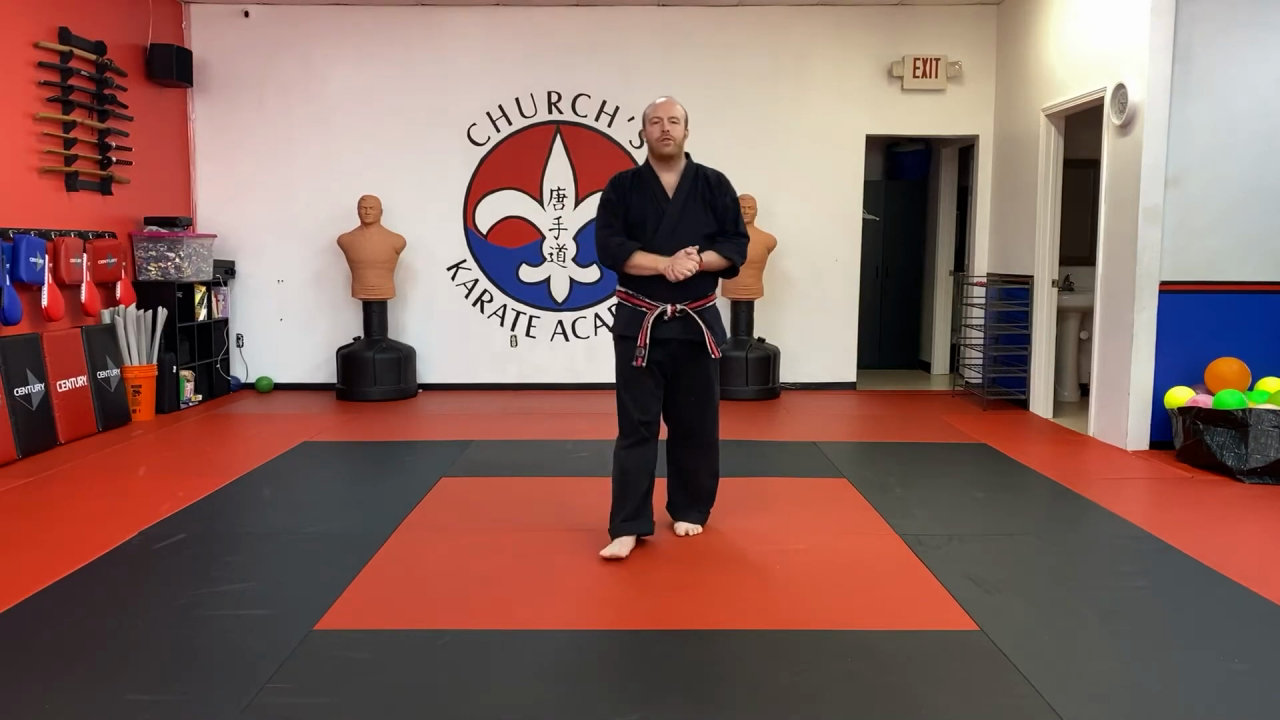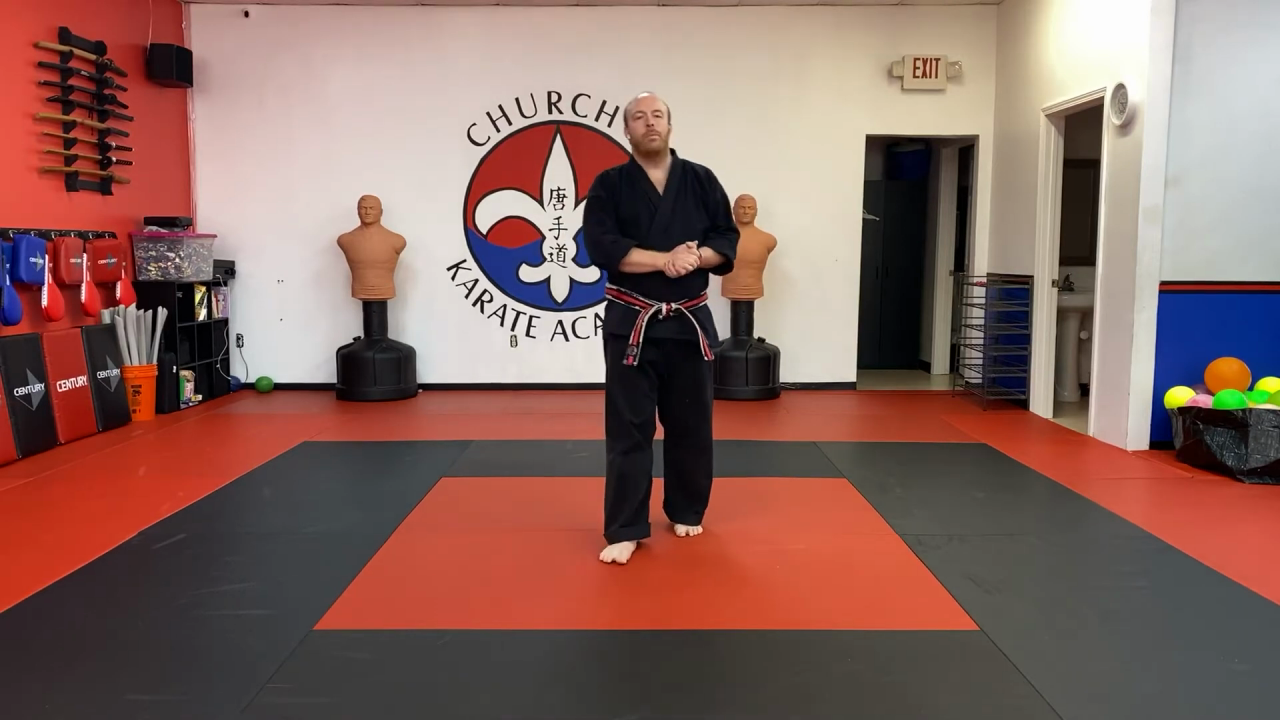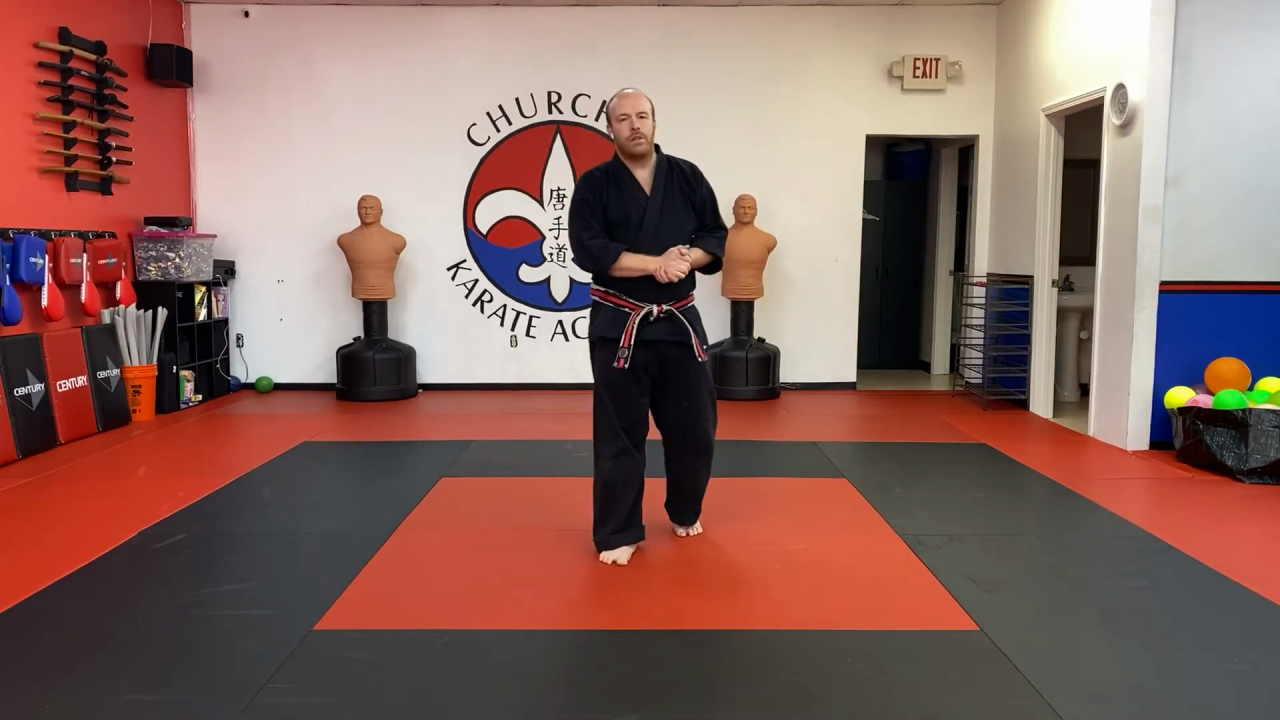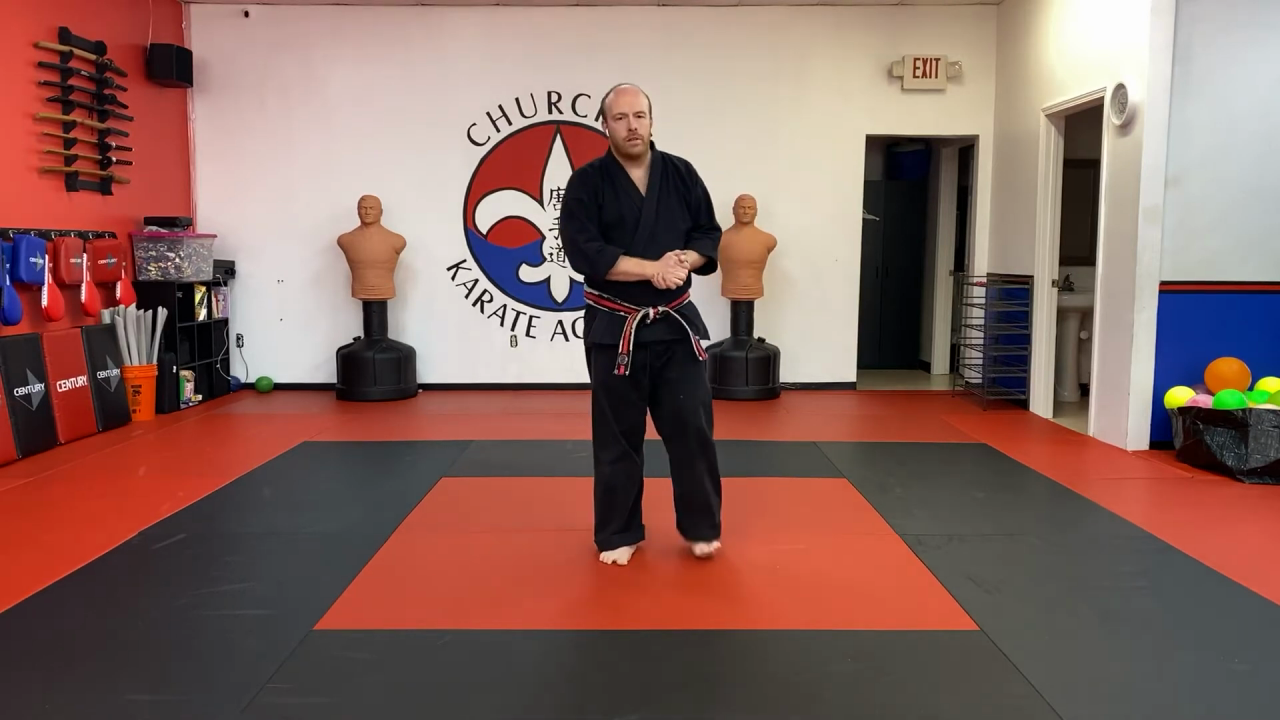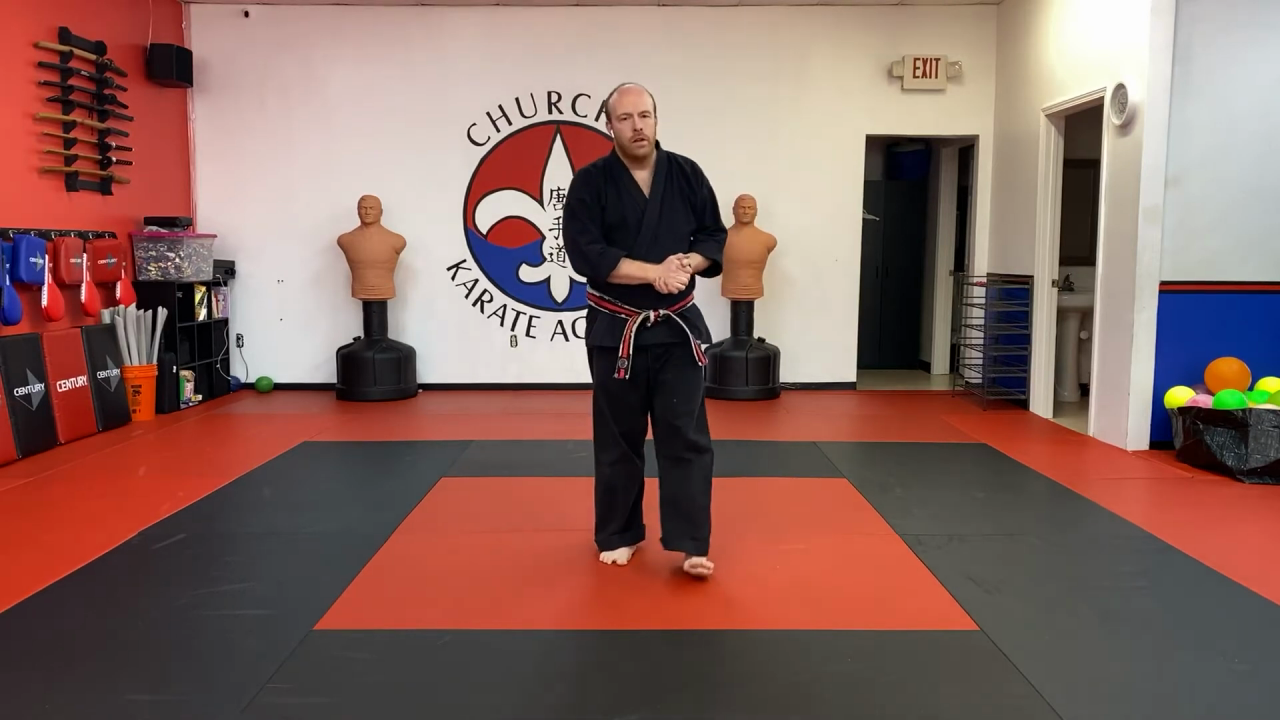
dt=0.2s
person 1, frame 1
left shoulder: (714, 185)
right shoulder: (622, 187)
left elbow: (736, 247)
right elbow: (610, 248)
left wrist: (697, 262)
right wrist: (666, 263)
left hip: (696, 323)
right hip: (640, 323)
left knee: (696, 423)
right knee: (636, 425)
left ankle: (690, 509)
right ankle: (628, 526)
person 1, frame 2
left shoulder: (701, 180)
right shoulder: (609, 185)
left elbow: (727, 241)
right elbow: (602, 247)
left wrist: (695, 257)
right wrist: (664, 259)
left hip: (688, 321)
right hip: (630, 322)
left knee: (690, 425)
right knee: (628, 428)
left ankle: (686, 511)
right ankle: (625, 529)
person 1, frame 3
left shoulder: (687, 176)
right shoulder: (594, 184)
left elbow: (715, 237)
right elbow: (590, 250)
left wrist: (687, 259)
right wrist: (656, 263)
left hip: (678, 322)
right hip: (618, 324)
left knee: (693, 426)
right knee: (619, 433)
left ankle: (685, 511)
right ankle: (619, 533)
person 1, frame 4
left shoulder: (681, 173)
right shoulder: (587, 183)
left elbow: (709, 236)
right elbow: (584, 253)
left wrist: (684, 262)
right wrist: (652, 268)
left hip: (676, 323)
right hip: (615, 327)
left knee: (692, 425)
right knee: (618, 436)
left ankle: (701, 526)
right ankle: (619, 533)
person 1, frame 5
left shoulder: (687, 174)
right shoulder: (590, 182)
left elbow: (714, 237)
right elbow: (587, 254)
left wrist: (687, 265)
right wrist: (654, 272)
left hip: (677, 326)
right hip: (616, 328)
left knee: (685, 435)
right knee: (618, 438)
left ankle: (689, 543)
right ankle: (618, 533)
